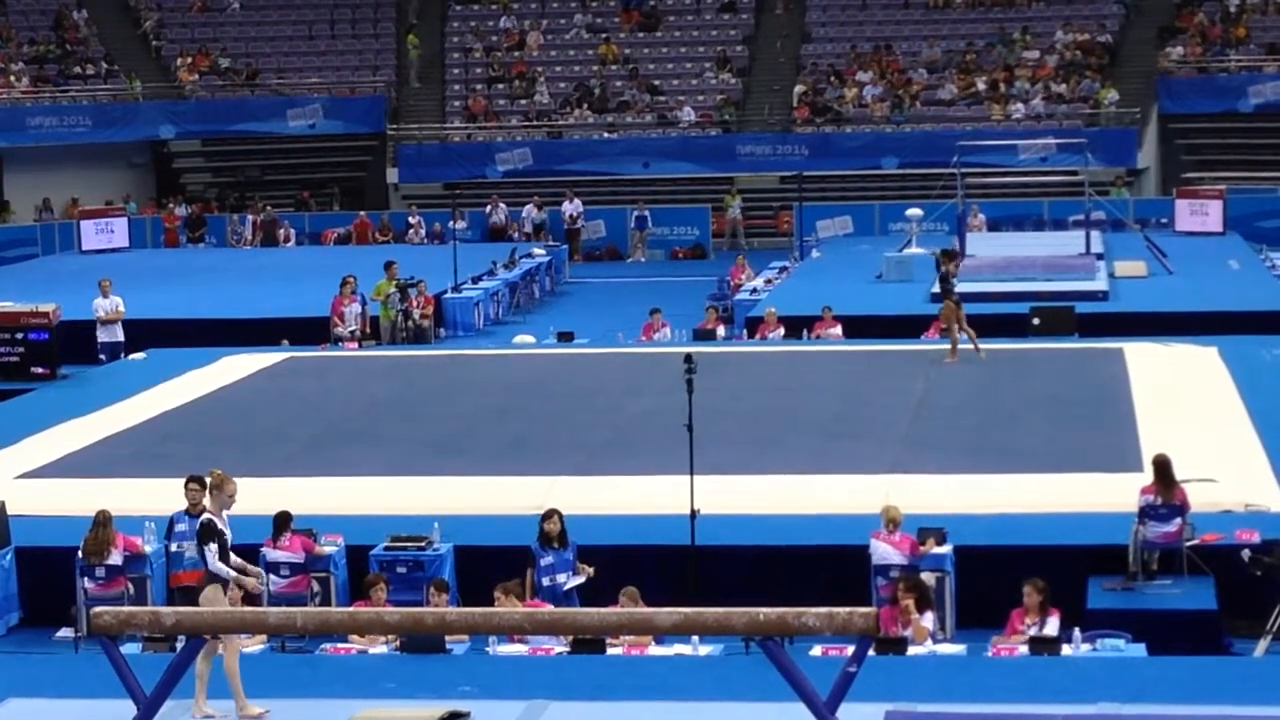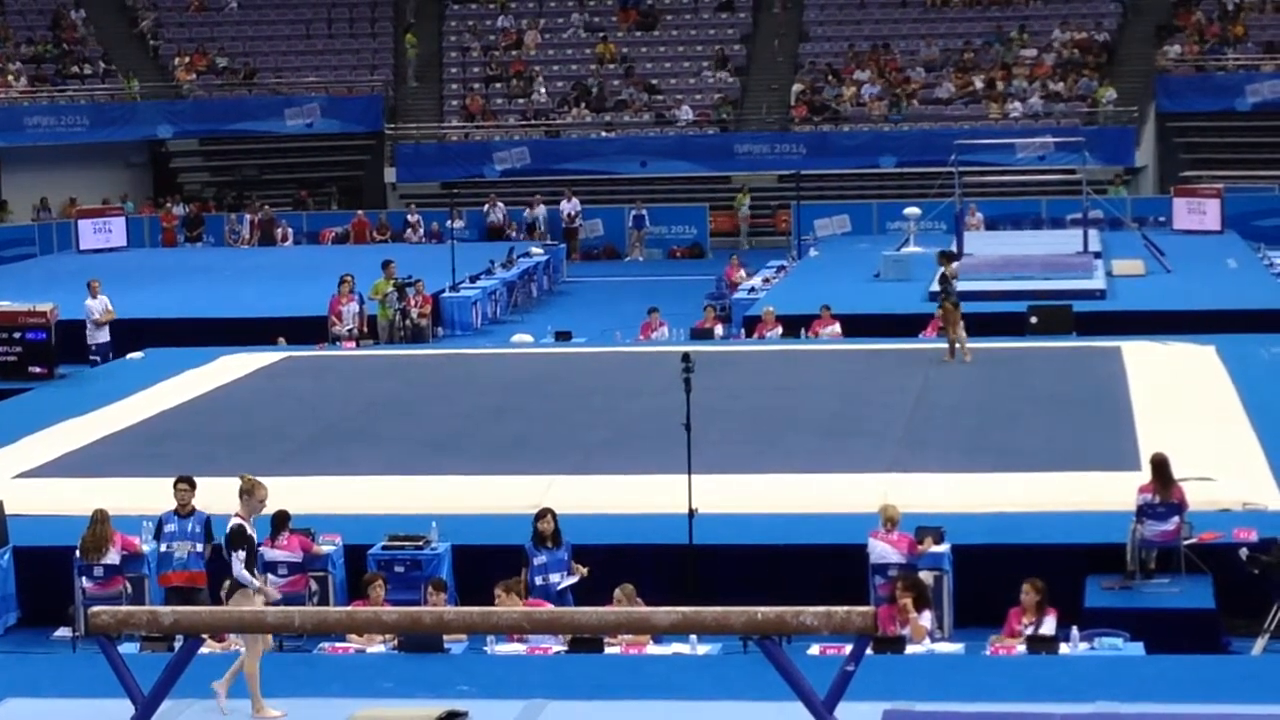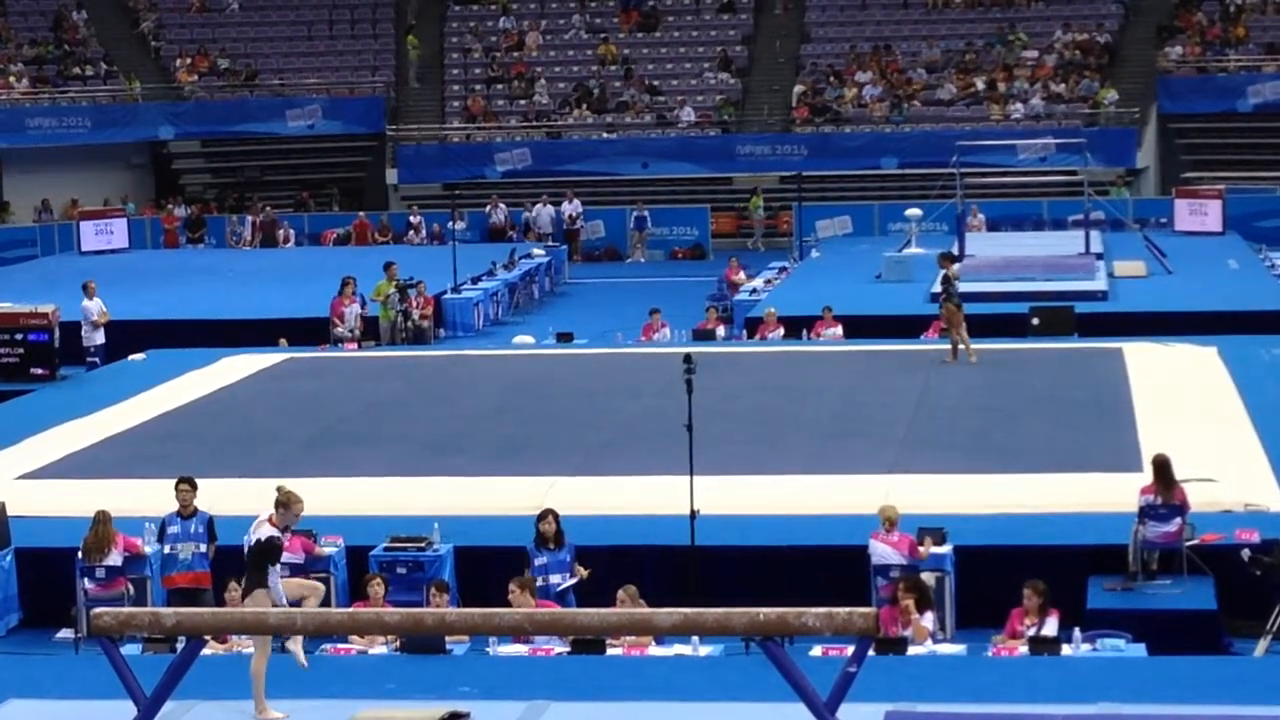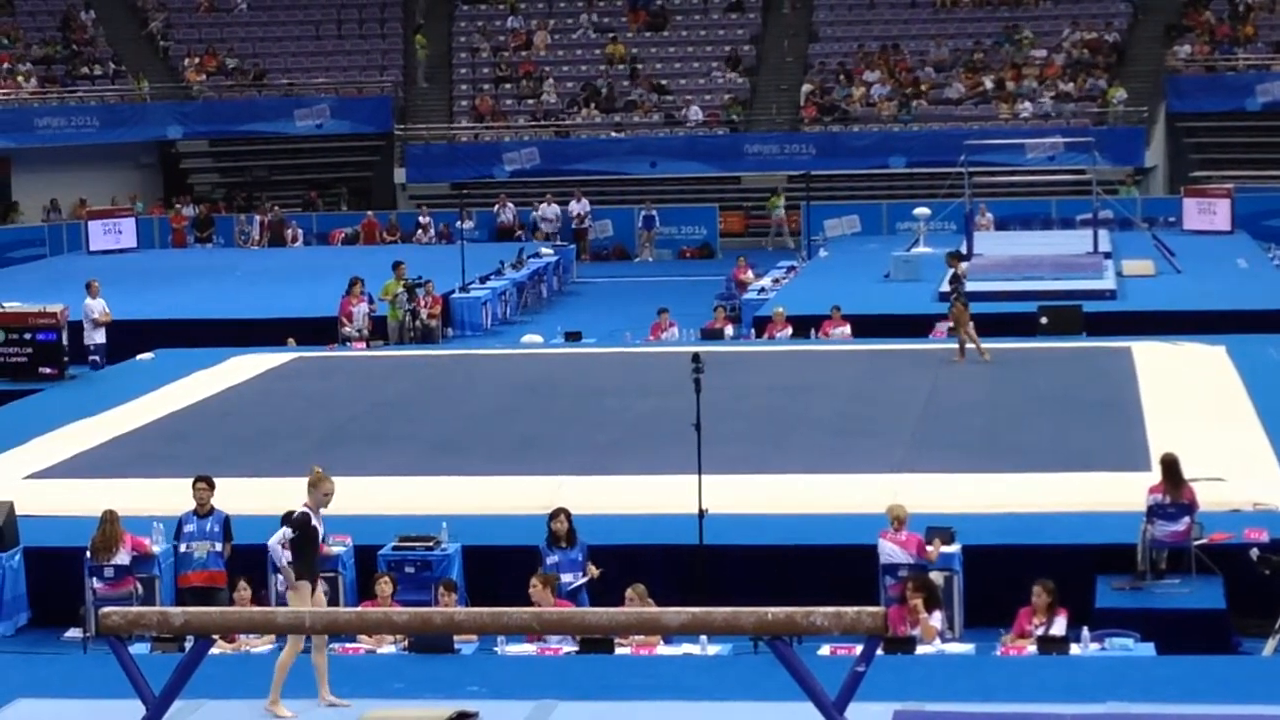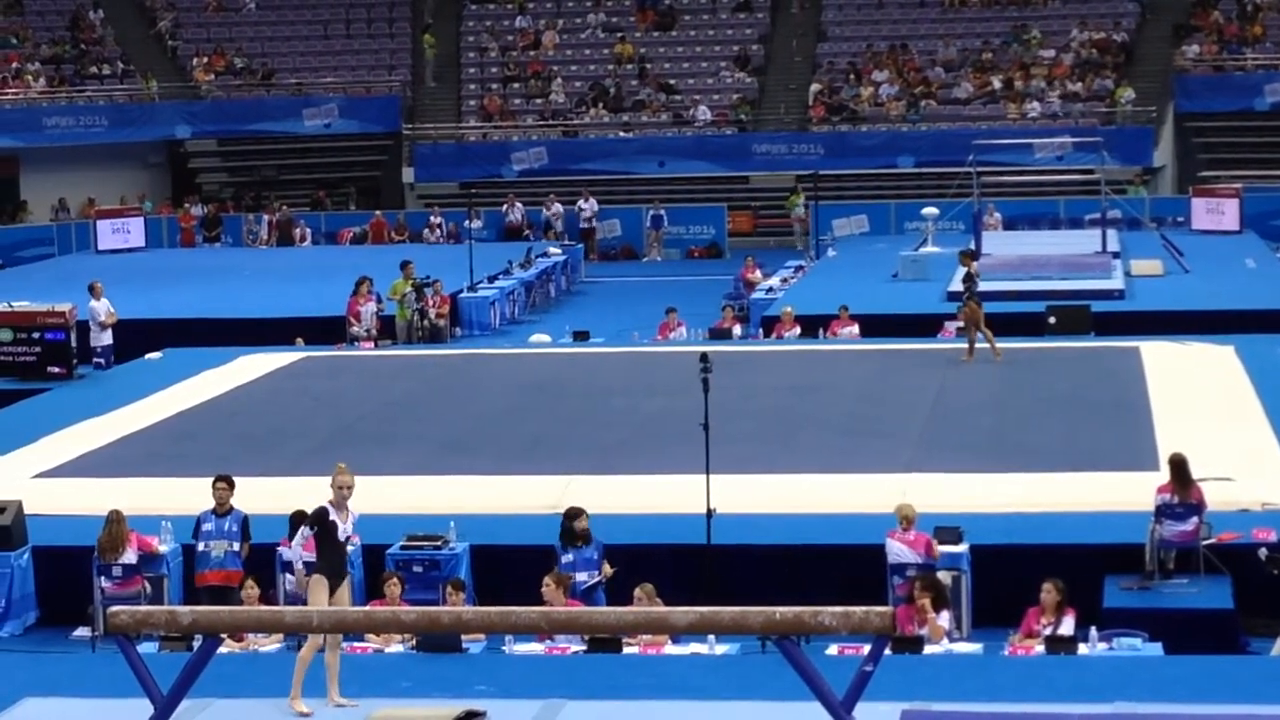
dt=0.5s
person 1, frame 1
left shoulder: (222, 518)
right shoulder: (207, 523)
right elbow: (213, 563)
left wrist: (247, 567)
right wrist: (242, 580)
left hip: (218, 588)
right hip: (212, 590)
left knee: (210, 647)
right knee: (231, 646)
person 1, frame 2
left shoulder: (247, 522)
right shoulder: (238, 529)
right elbow: (238, 571)
left wrist: (261, 587)
right wrist: (262, 588)
left hip: (247, 591)
right hip: (240, 594)
left knee: (265, 643)
right knee: (255, 649)
left ankle: (223, 685)
person 1, frame 3
left shoulder: (263, 520)
right shoulder: (273, 540)
left elbow: (246, 543)
right elbow: (273, 580)
left wrist: (251, 571)
left hip: (260, 584)
right hip: (258, 592)
right knee: (263, 650)
left ankle: (295, 640)
person 1, frame 4
left shoulder: (317, 516)
right shoulder: (303, 517)
right elbow: (273, 543)
right wrist: (286, 570)
left hip: (313, 582)
right hip: (300, 583)
left knee: (321, 640)
right knee: (295, 644)
left ankle: (324, 694)
person 1, frame 5
left shoulder: (352, 515)
right shoulder: (322, 513)
right elbow: (297, 542)
right wrist: (299, 572)
left hip: (341, 579)
right hip: (321, 578)
left knee: (336, 639)
right knee: (316, 639)
left ankle: (333, 694)
right ankle: (295, 696)
